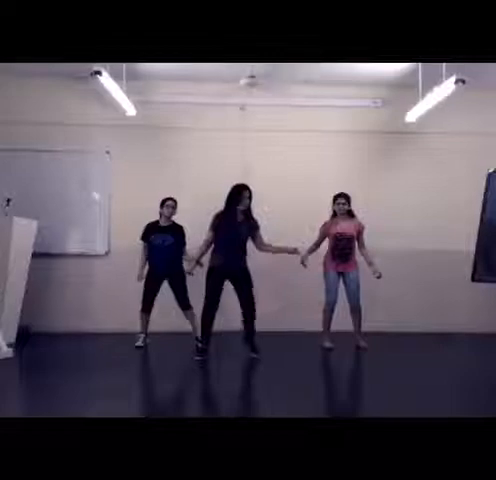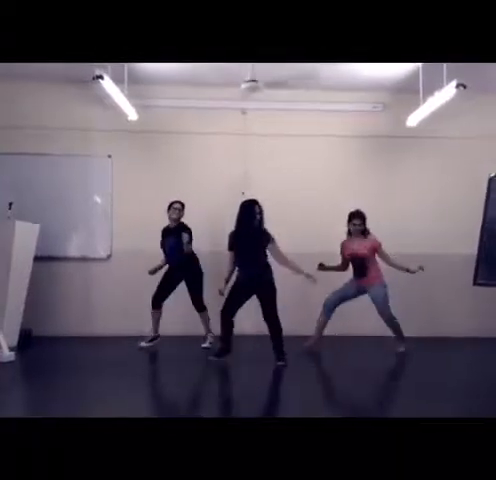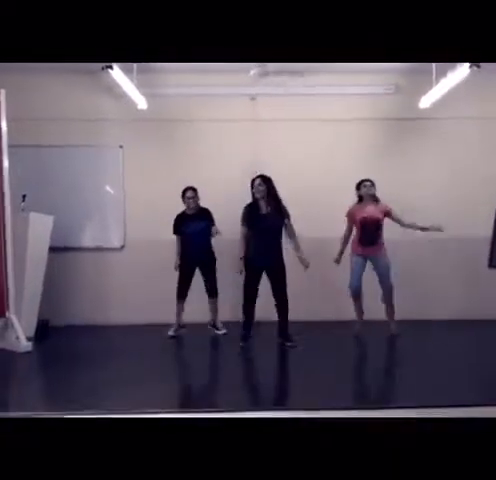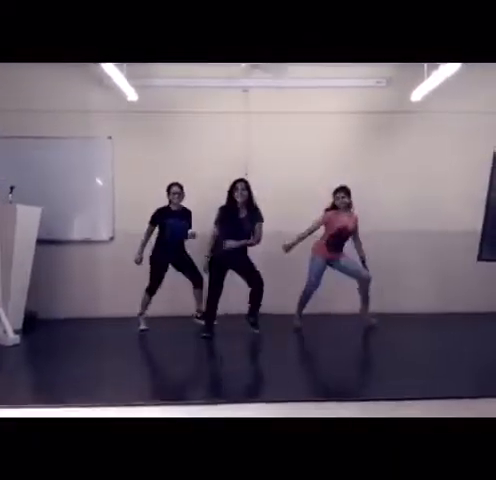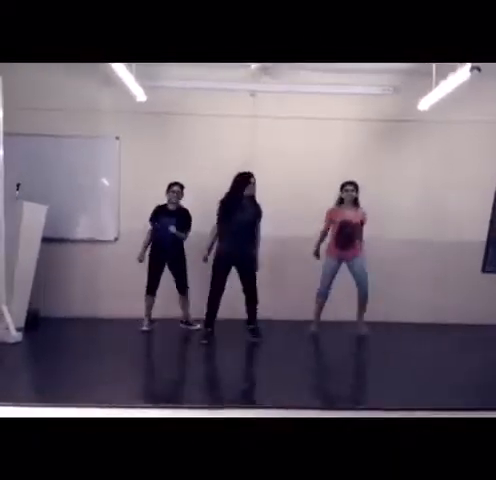
dt=1s
person 1, frame 1
left shoulder: (250, 222)
right shoulder: (220, 218)
left elbow: (261, 246)
right elbow: (208, 241)
left wrist: (287, 250)
right wrist: (195, 261)
left hip: (239, 268)
right hip: (217, 267)
left knee: (248, 305)
right knee: (210, 305)
left ankle: (250, 341)
right ankle: (203, 345)
person 1, frame 2
left shoulder: (262, 234)
right shoulder: (234, 236)
left elbow: (279, 257)
right elbow: (233, 261)
left wrist: (302, 272)
right wrist: (225, 283)
left hip: (263, 280)
right hip: (243, 281)
left knee: (271, 317)
right knee: (226, 313)
left ankle: (279, 353)
right ankle: (225, 347)
person 1, frame 3
left shoulder: (279, 210)
right shoulder: (249, 210)
left elbow: (291, 234)
right elbow: (244, 236)
left wrist: (301, 255)
right wrist: (242, 258)
left hip: (275, 259)
right hip: (253, 258)
left knee: (280, 296)
right knee: (249, 294)
left ankle: (283, 332)
right ankle: (246, 331)
person 1, frame 4
left shoulder: (254, 213)
right shoulder: (224, 211)
left elbow: (256, 239)
right elbow: (215, 234)
left wrist: (238, 243)
right wrist: (208, 256)
left hip: (240, 256)
right hip: (220, 257)
left knee: (258, 284)
right knee: (214, 291)
left ankle: (252, 316)
right ankle: (208, 325)
person 1, frame 5
left shoulder: (254, 208)
right shoulder: (227, 204)
left elbow: (256, 233)
right elbow: (218, 228)
left wrist: (255, 258)
right wrist: (208, 249)
left hip: (245, 255)
right hip: (224, 253)
left knee: (250, 290)
right knee: (216, 291)
left ankle: (252, 325)
right ankle: (209, 329)
person 2, frame 1
left shoulder: (357, 225)
right shoulder: (328, 225)
left elbow: (362, 248)
right elbow: (317, 244)
left wrist: (372, 265)
right wrist: (306, 254)
left hip: (350, 267)
right hip: (332, 266)
left knee: (355, 302)
right knee: (331, 301)
left ankle: (358, 337)
right ankle: (326, 337)
person 2, frame 2
left shoulder: (372, 241)
right shoulder: (345, 245)
left elbow: (387, 260)
right elbow: (343, 267)
left wrist: (409, 270)
right wrist: (326, 267)
left hip: (375, 283)
right hip: (357, 282)
left knee: (386, 315)
right knee: (329, 303)
left ankle: (401, 341)
right ankle: (316, 339)
person 2, frame 3
left shoulder: (382, 208)
right shoulder: (353, 210)
left elbow: (402, 223)
right elbow: (348, 232)
left wrist: (424, 228)
right wrist: (340, 253)
left hip: (378, 252)
right hip: (358, 252)
left knee: (387, 286)
right knee: (355, 286)
left ankle: (391, 320)
right ankle: (359, 318)
person 2, frame 4
left shoulder: (354, 218)
right shoulder: (330, 215)
left elbow: (356, 241)
right elbow: (312, 229)
left wrist: (364, 262)
right wrist: (293, 243)
left hip: (338, 256)
right hip: (320, 253)
left knee: (365, 277)
right knee: (311, 286)
left ankle: (365, 313)
right ankle: (298, 315)
person 2, frame 5
left shoulder: (361, 213)
right shoulder: (333, 211)
left elbow: (359, 236)
right elbow: (324, 231)
left wrist: (362, 256)
right wrist: (317, 248)
left hip: (354, 254)
right hip: (334, 254)
left knee: (363, 287)
right knee: (324, 288)
left ankle: (360, 321)
right ankle: (316, 322)
person 3, frame 1
left shoulder: (178, 229)
right shoulder: (151, 227)
left elbow: (183, 252)
right elbow: (145, 250)
right wrist: (141, 269)
left hip: (175, 271)
right hip: (154, 271)
left knee: (184, 302)
right knee: (147, 302)
left ankle: (197, 335)
right ankle: (143, 335)
person 3, frame 2
left shoulder: (184, 229)
right shoulder: (165, 231)
left elbow: (187, 251)
left wrist: (186, 243)
right wrist: (158, 267)
left hip: (191, 269)
right hip: (174, 270)
left knee: (197, 302)
right knee: (156, 299)
left ankle: (209, 334)
right ankle: (154, 335)
person 3, frame 3
left shoulder: (205, 213)
right shoulder: (180, 219)
left elbow: (211, 233)
right elbow: (179, 240)
left wrist: (214, 231)
right wrist: (177, 258)
left hip: (207, 256)
right hip: (188, 257)
left knee: (211, 288)
right knee: (182, 289)
left ankle: (214, 322)
right ankle: (178, 323)
person 3, frame 4
left shoulder: (186, 213)
right shoulder: (161, 212)
right elbow: (149, 232)
left wrist: (191, 235)
right wrist: (140, 252)
left hip: (179, 253)
right hip: (161, 254)
left knee: (198, 279)
right knee: (154, 285)
left ankle: (199, 313)
right ankle: (141, 316)
person 3, frame 5
left shoulder: (184, 213)
right shoulder: (158, 210)
left elbow: (185, 236)
right elbow: (151, 232)
left wrist: (175, 232)
right wrist: (142, 250)
left hip: (176, 254)
right hip: (157, 252)
left knee: (182, 285)
right knee: (152, 285)
left ankle: (186, 319)
right ankle: (147, 319)
